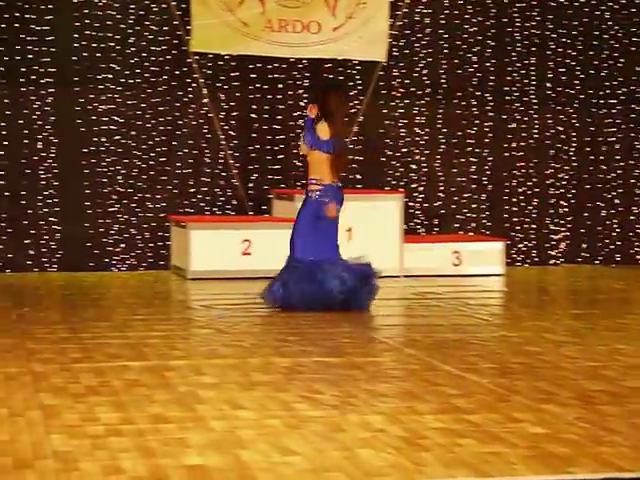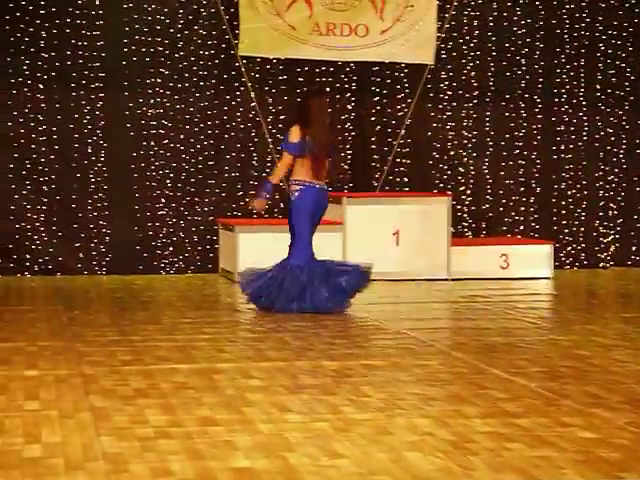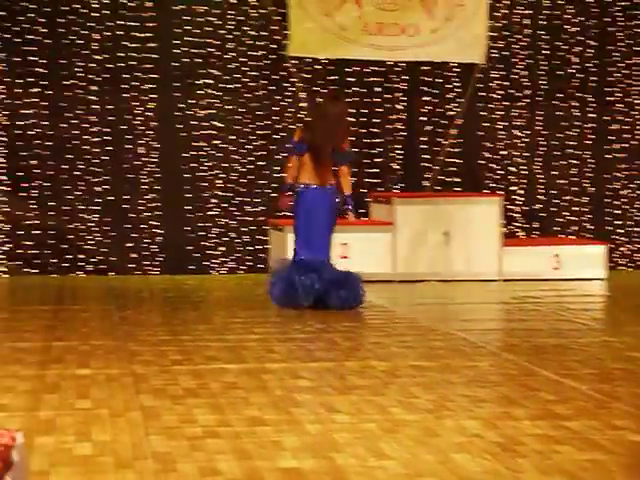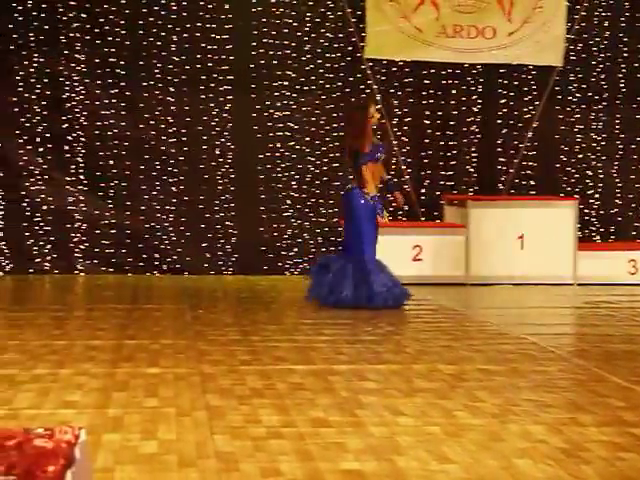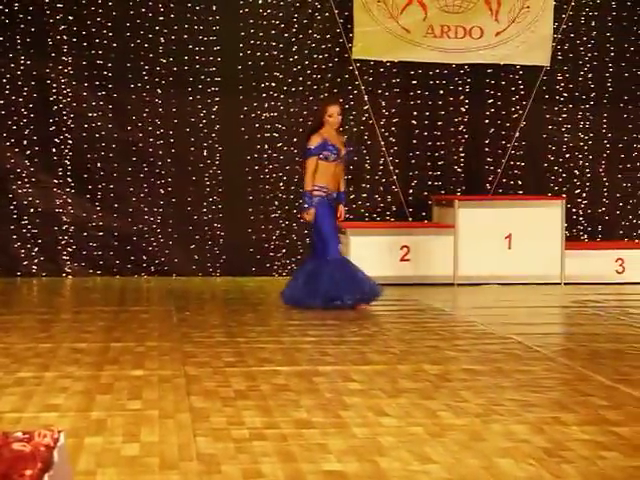
dt=0.5s
person 1, frame 1
left shoulder: (322, 126)
right shoulder: (331, 127)
left elbow: (325, 164)
right elbow: (304, 149)
left wrist: (329, 198)
right wrist: (309, 119)
left hip: (319, 190)
right hip: (331, 191)
left knee: (302, 244)
right knee: (325, 247)
left ankle: (311, 293)
person 1, frame 2
left shoulder: (296, 131)
right shoulder: (325, 135)
left elbow: (284, 165)
left wrist: (263, 192)
left hip: (302, 192)
right hip: (320, 193)
left knee: (300, 247)
right knee: (302, 246)
left ankle: (299, 298)
right ankle: (326, 292)
person 1, frame 3
left shoulder: (303, 134)
right shoulder: (341, 141)
left elbow: (292, 165)
right elbow: (344, 175)
left wrist: (286, 191)
right wrist: (350, 207)
left hip: (304, 194)
right hip: (327, 195)
left knee: (305, 247)
right knee: (321, 246)
left ankle: (306, 291)
person 1, frame 4
left shoulder: (367, 139)
right shoulder: (364, 144)
left elbow: (377, 169)
right elbow: (368, 179)
left wrist: (393, 188)
right wrist: (379, 209)
left hip: (357, 196)
right hip: (362, 198)
left knee: (353, 248)
right knee: (365, 250)
left ankle: (340, 291)
right ankle: (369, 295)
person 1, frame 5
left shoulder: (340, 139)
right shoulder: (316, 140)
right elbow: (309, 173)
left wrist: (342, 201)
right wrist: (308, 205)
left hip: (330, 199)
right hip: (318, 198)
left knee: (321, 248)
right knee: (330, 248)
left ankle: (312, 293)
right ankle: (344, 294)
